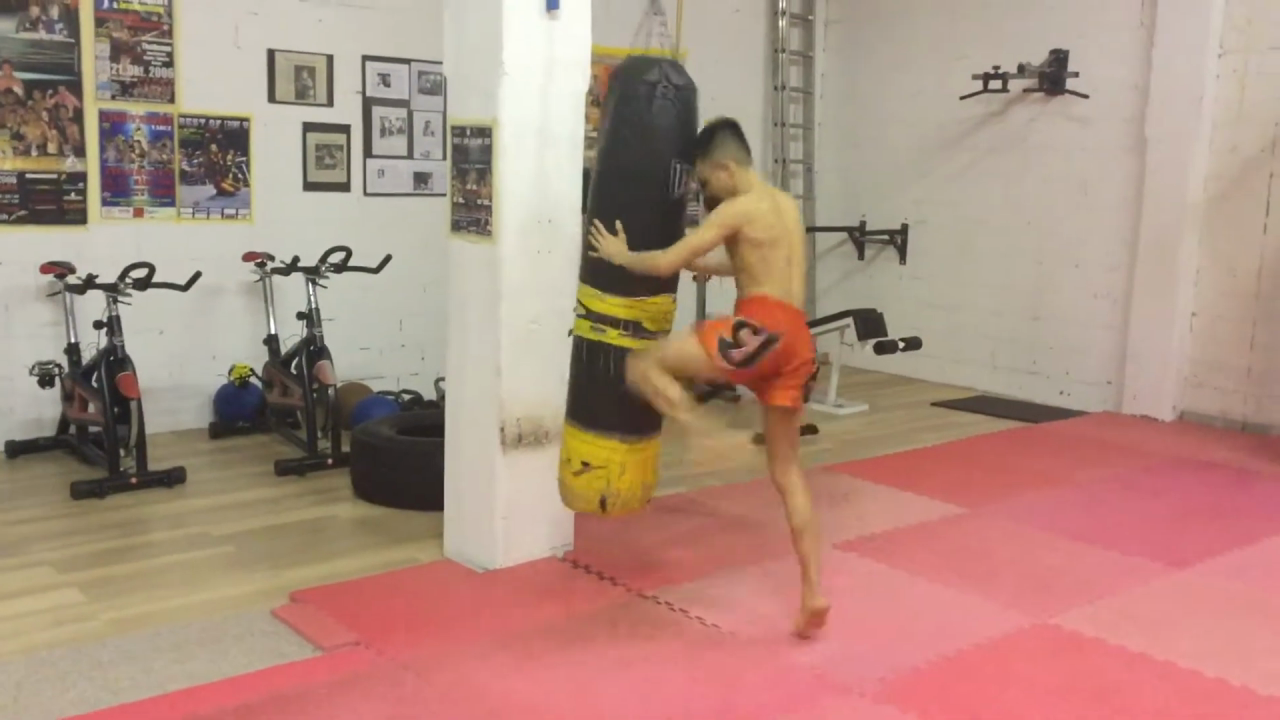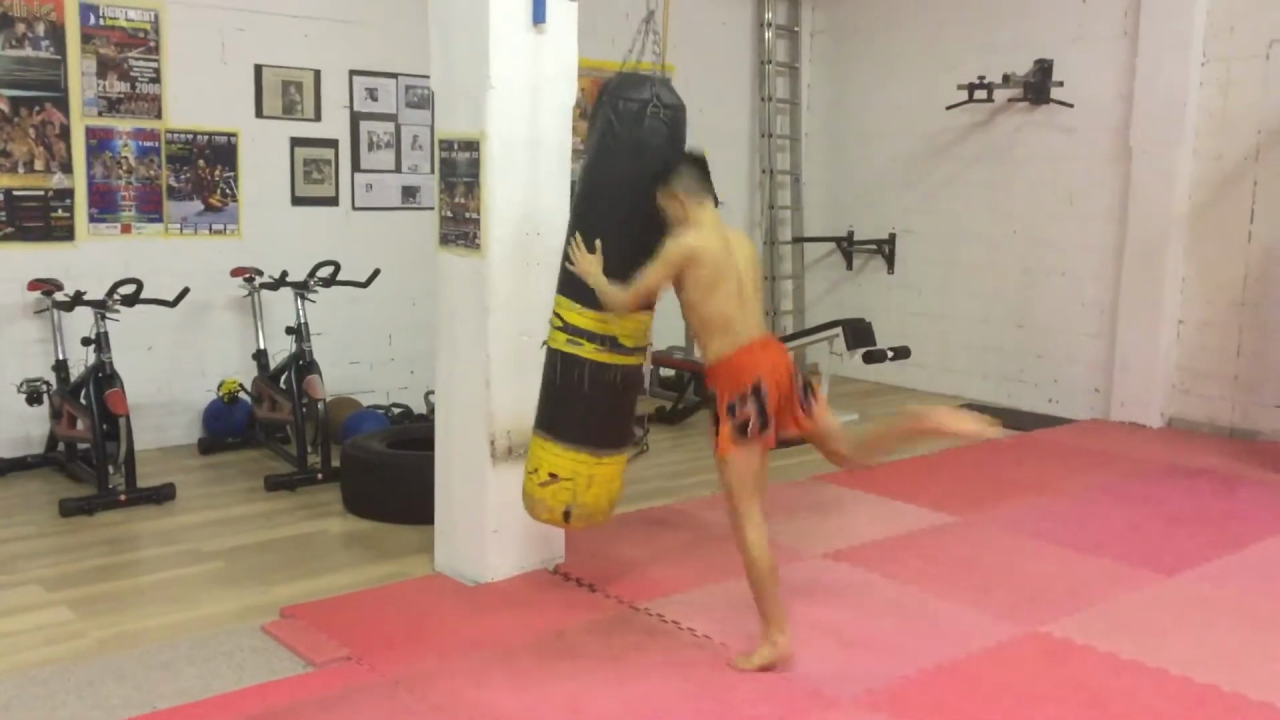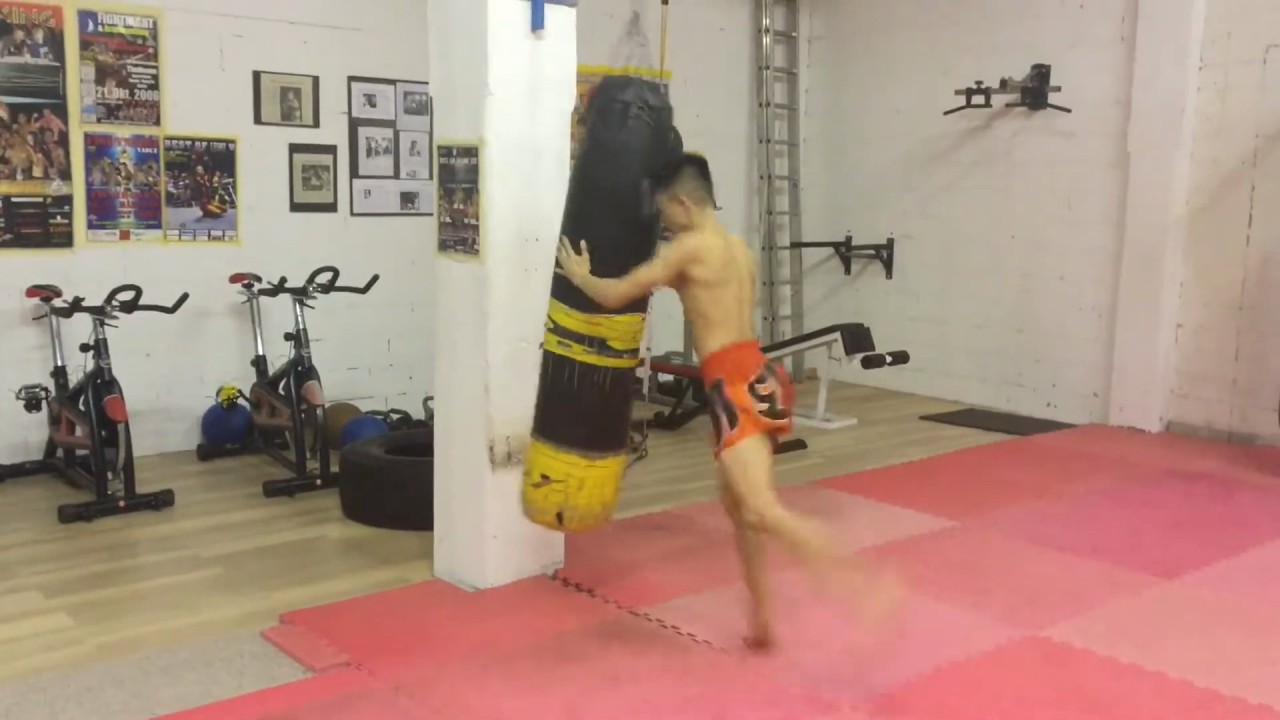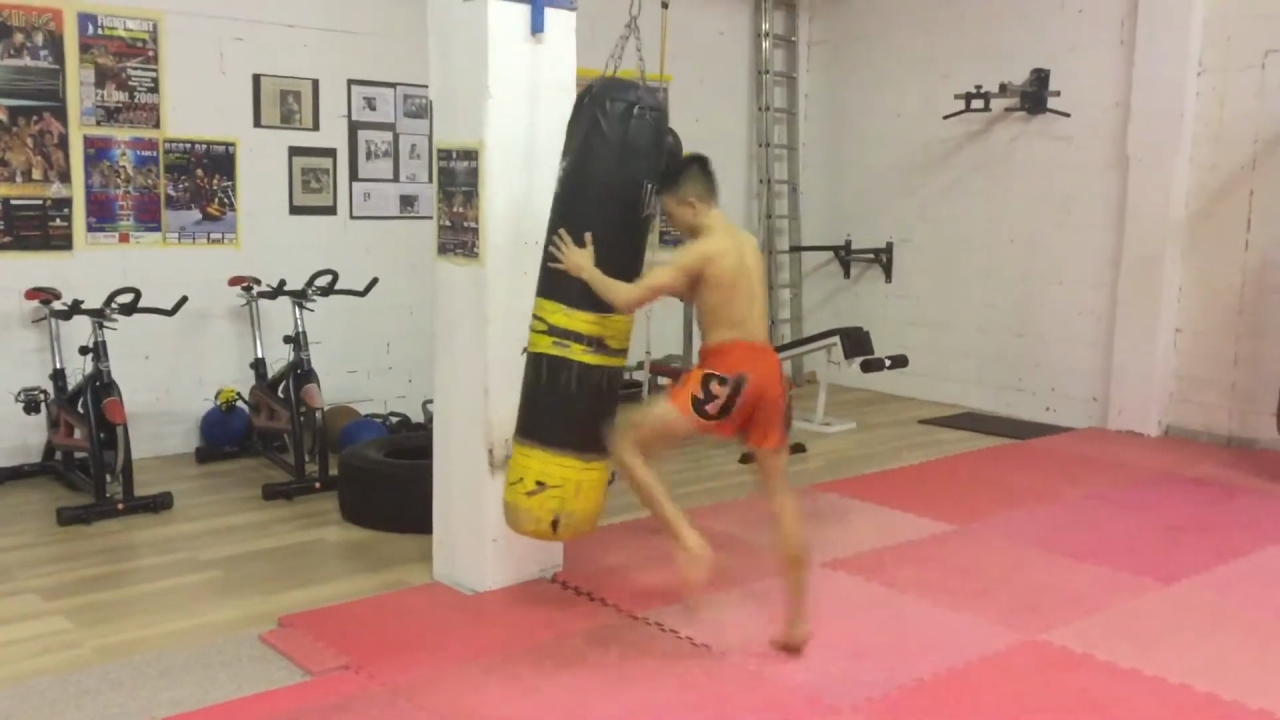
dt=0.5s
person 1, frame 1
left shoulder: (736, 209)
right shoulder: (788, 206)
left elbow: (665, 263)
left wrist: (619, 255)
right wrist: (696, 260)
left hip: (757, 330)
right hip: (794, 339)
left knee: (639, 366)
right knee: (786, 472)
right ankle: (813, 591)
person 1, frame 2
left shoulder: (682, 246)
right shoulder: (740, 243)
left elbow: (622, 302)
left wrist: (593, 276)
left hip: (743, 381)
right hip: (775, 363)
left knee: (745, 515)
right knee: (846, 452)
left ankle: (773, 638)
right ankle: (934, 422)
person 1, frame 3
left shoulder: (687, 248)
right shoulder: (738, 248)
left elbow: (612, 297)
left wrist: (579, 274)
left hip: (734, 380)
right hip: (752, 372)
left knee: (760, 510)
right knee: (734, 505)
right ankle: (761, 619)
person 1, frame 4
left shoulder: (703, 252)
right shoulder: (747, 243)
left elbow: (625, 300)
left wrist: (587, 270)
right wrist: (649, 279)
left hip: (727, 376)
right hip: (767, 374)
left knee: (623, 438)
right knee: (779, 500)
left ankle: (690, 541)
right ankle: (798, 621)
